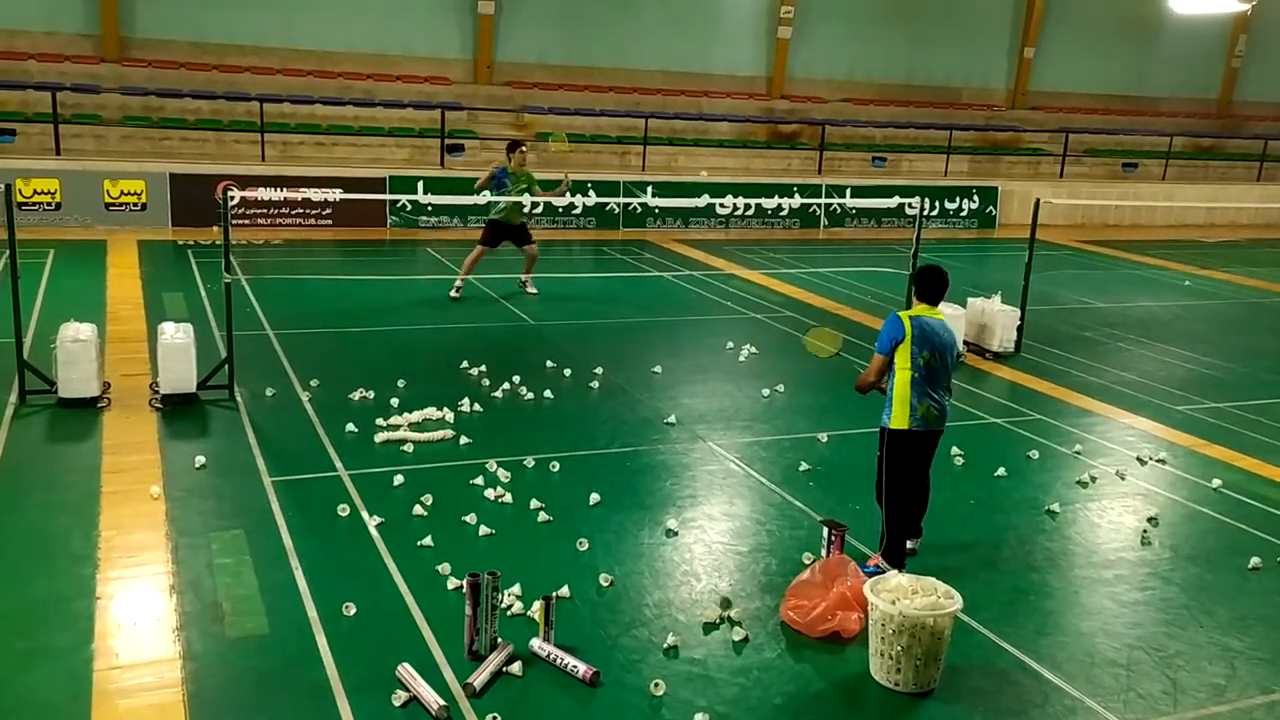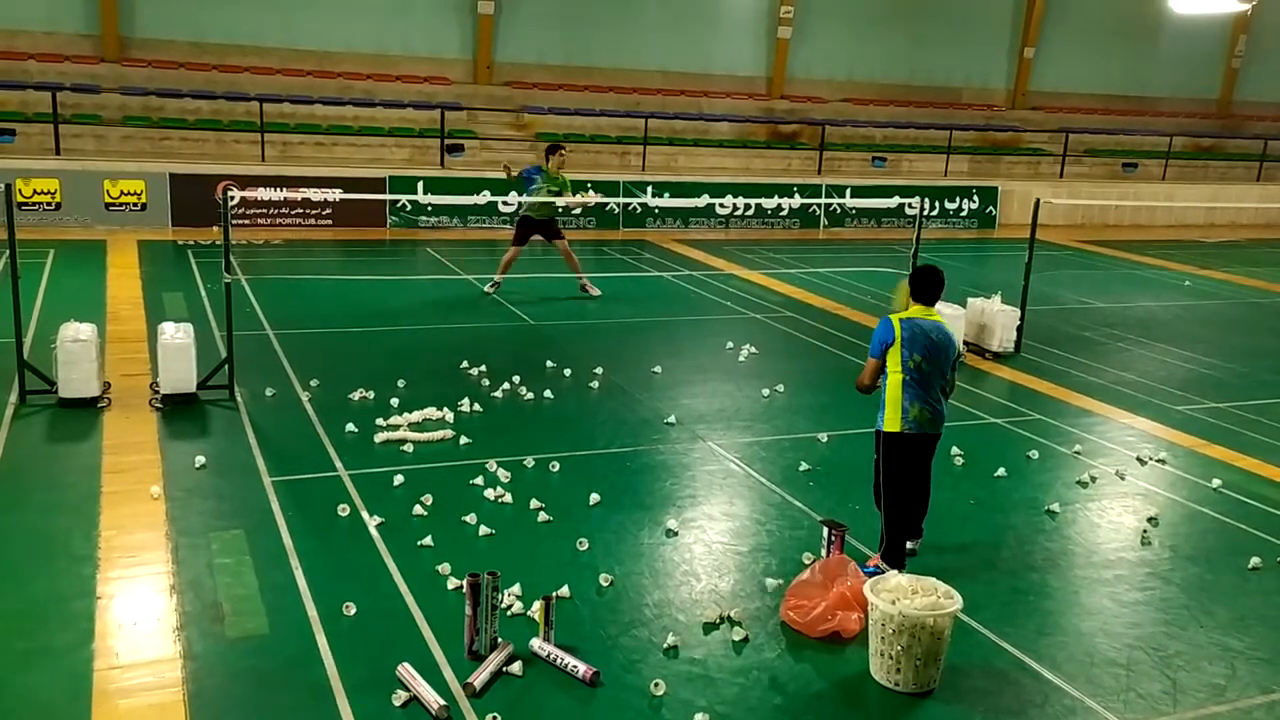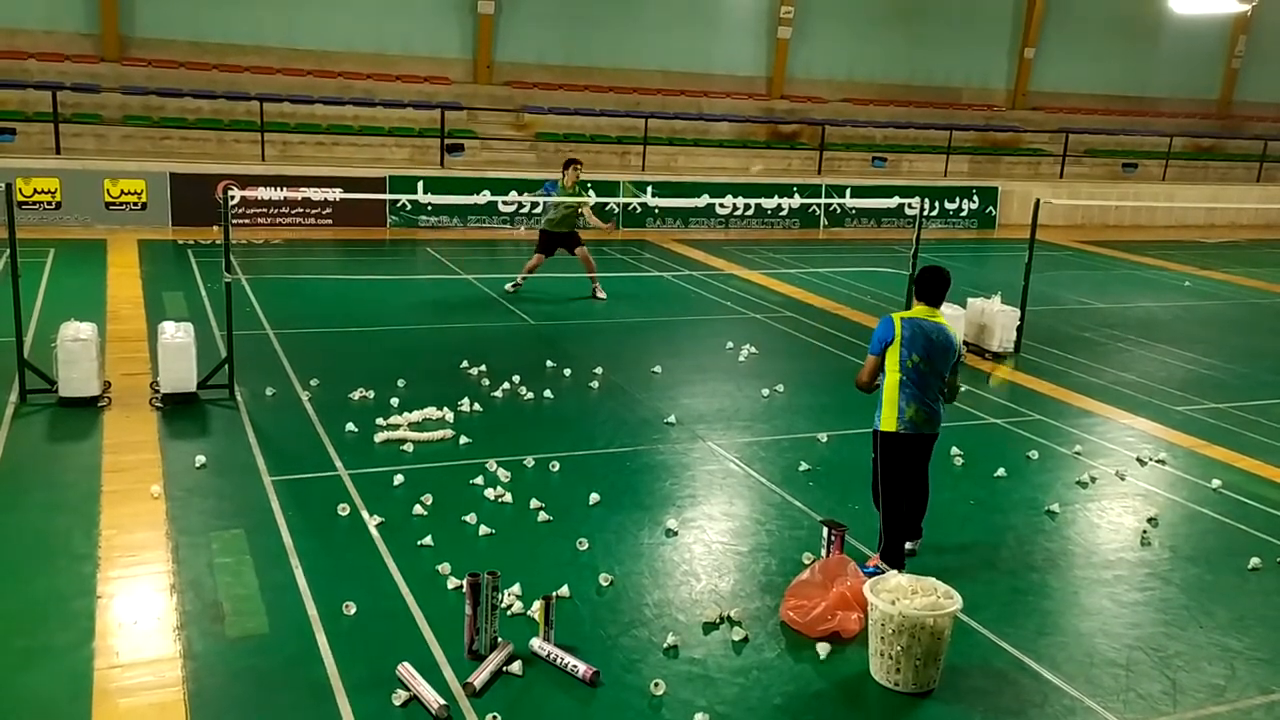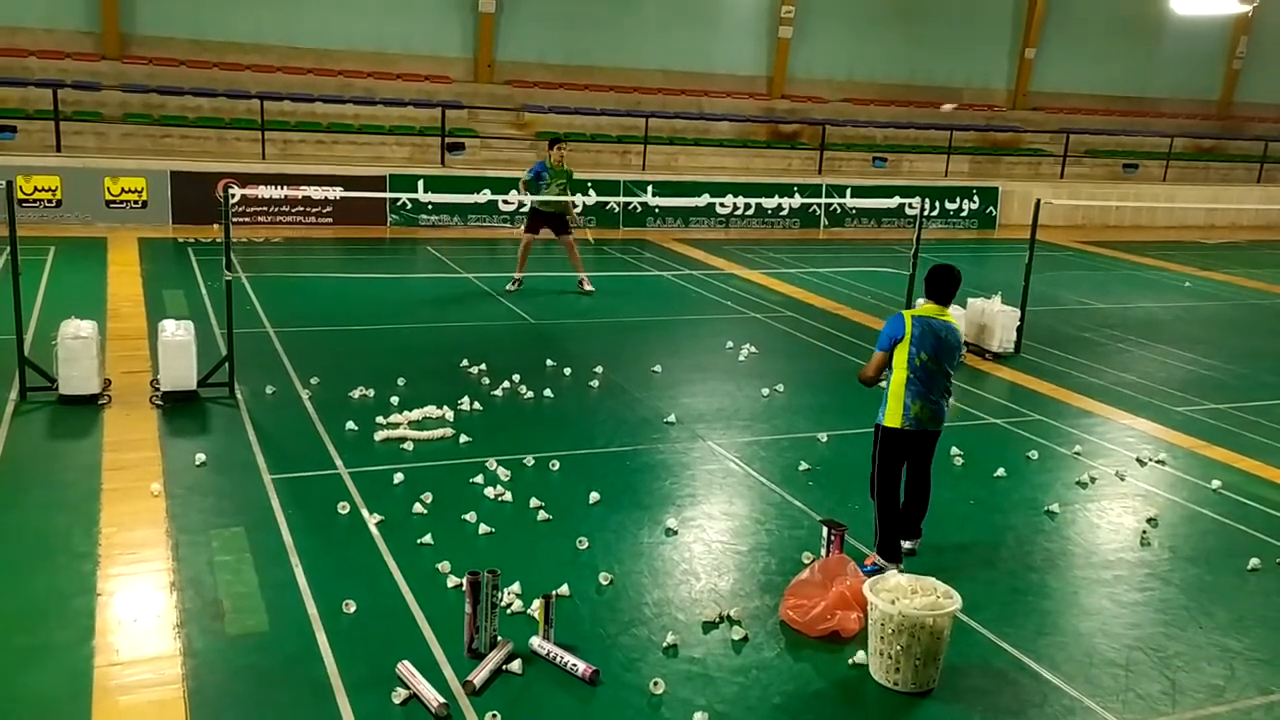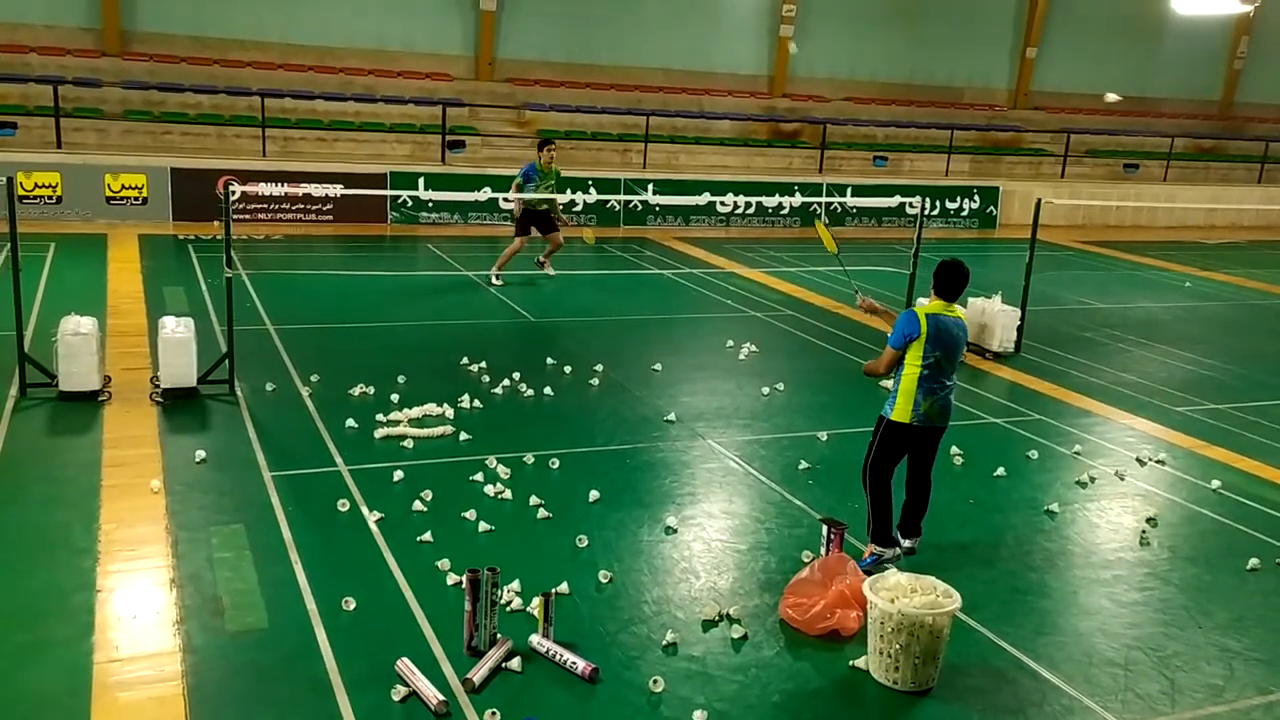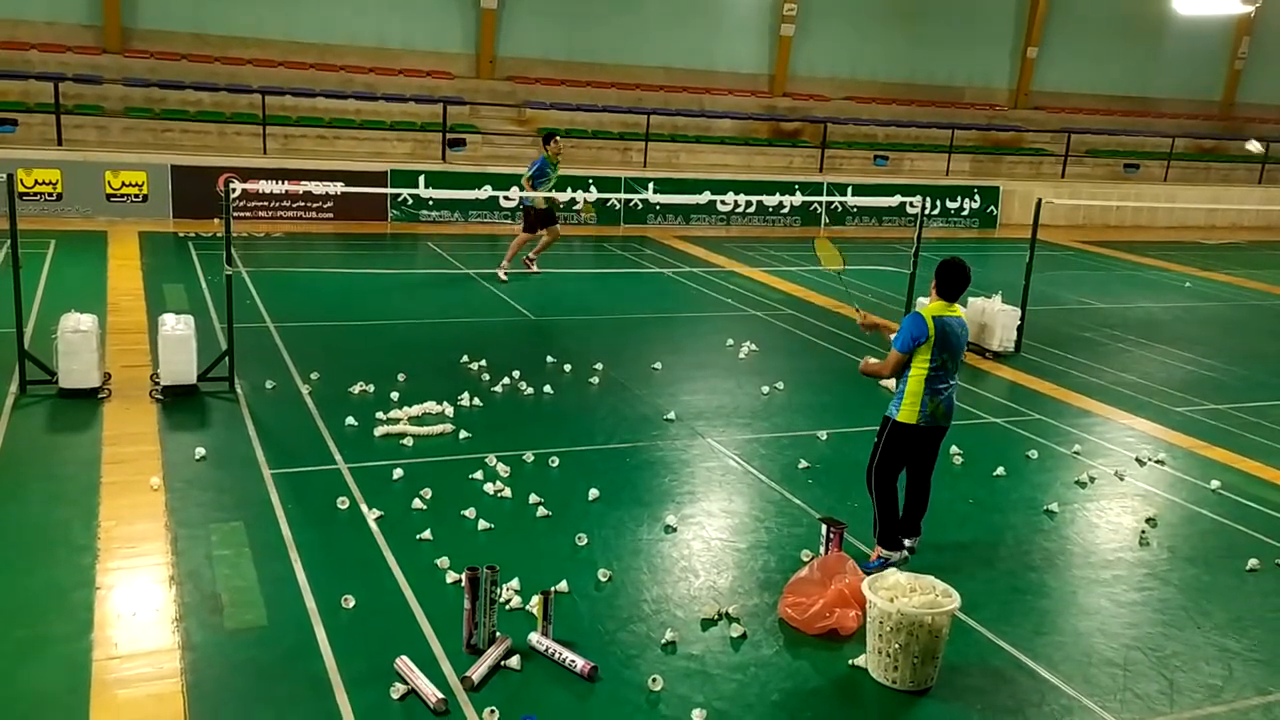
dt=0.2s
person 1, frame 1
left shoulder: (899, 322)
right shoulder: (949, 334)
left elbow: (872, 377)
left wrist: (860, 385)
left hip: (902, 421)
right hip: (935, 420)
left knee: (891, 487)
right knee: (919, 478)
left ankle: (892, 560)
right ankle: (911, 536)
person 1, frame 2
left shoulder: (891, 325)
right shoulder: (948, 335)
left elbow: (867, 380)
left wrist: (863, 386)
left hip: (898, 423)
right hip: (933, 423)
left knee: (890, 490)
right knee: (919, 480)
left ankle: (891, 561)
right ankle: (911, 537)
person 1, frame 3
left shoulder: (892, 324)
right shoulder: (950, 337)
left elbow: (866, 378)
left wrist: (866, 385)
left hip: (895, 422)
right hip: (930, 423)
left knee: (888, 490)
right knee: (917, 479)
left ankle: (890, 560)
right ankle: (910, 537)
person 1, frame 4
left shoulder: (902, 321)
right shoulder: (955, 334)
left elbow: (872, 372)
left wrist: (863, 376)
left hip: (898, 419)
right hip: (932, 420)
left knee: (884, 486)
right knee: (919, 478)
left ankle: (886, 556)
right ankle: (909, 536)
person 1, frame 5
left shoulder: (915, 317)
right shoulder: (960, 324)
left elbow: (884, 367)
left wrist: (867, 367)
right wrist: (880, 311)
left hip: (904, 413)
right hip: (938, 415)
left knee: (876, 473)
right knee: (920, 476)
left ankle: (882, 544)
right ankle: (909, 534)
person 1, frame 6
left shoulder: (920, 319)
right shoulder: (960, 323)
left elbow: (889, 369)
left wrist: (867, 365)
right wrist: (880, 326)
left hip: (909, 414)
right hip: (940, 416)
left knee: (881, 475)
right knee: (920, 477)
left ankle: (890, 547)
right ankle: (909, 534)
